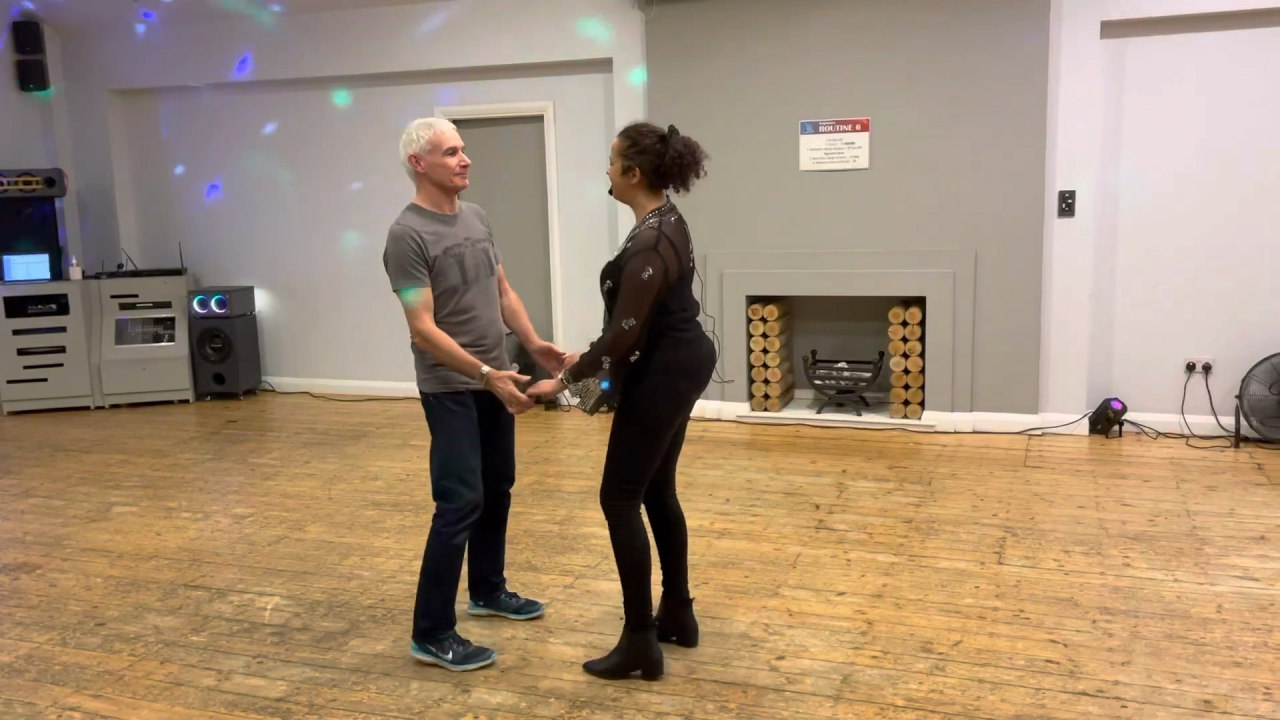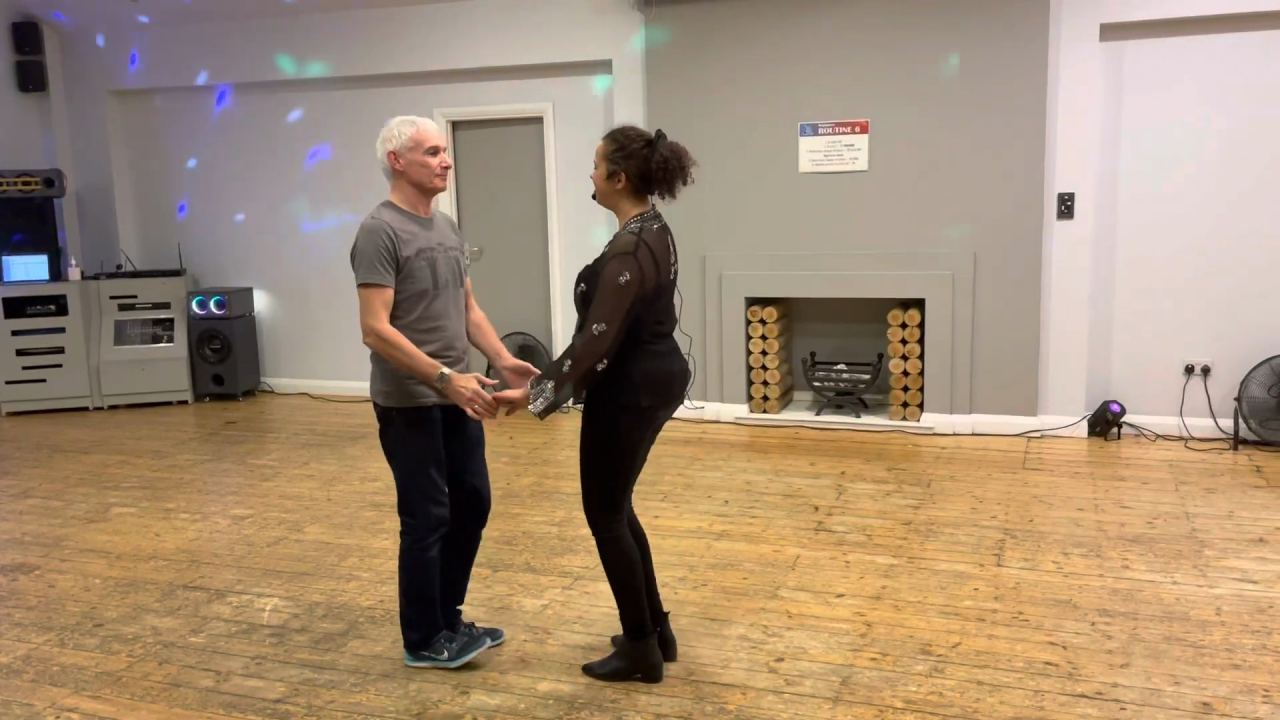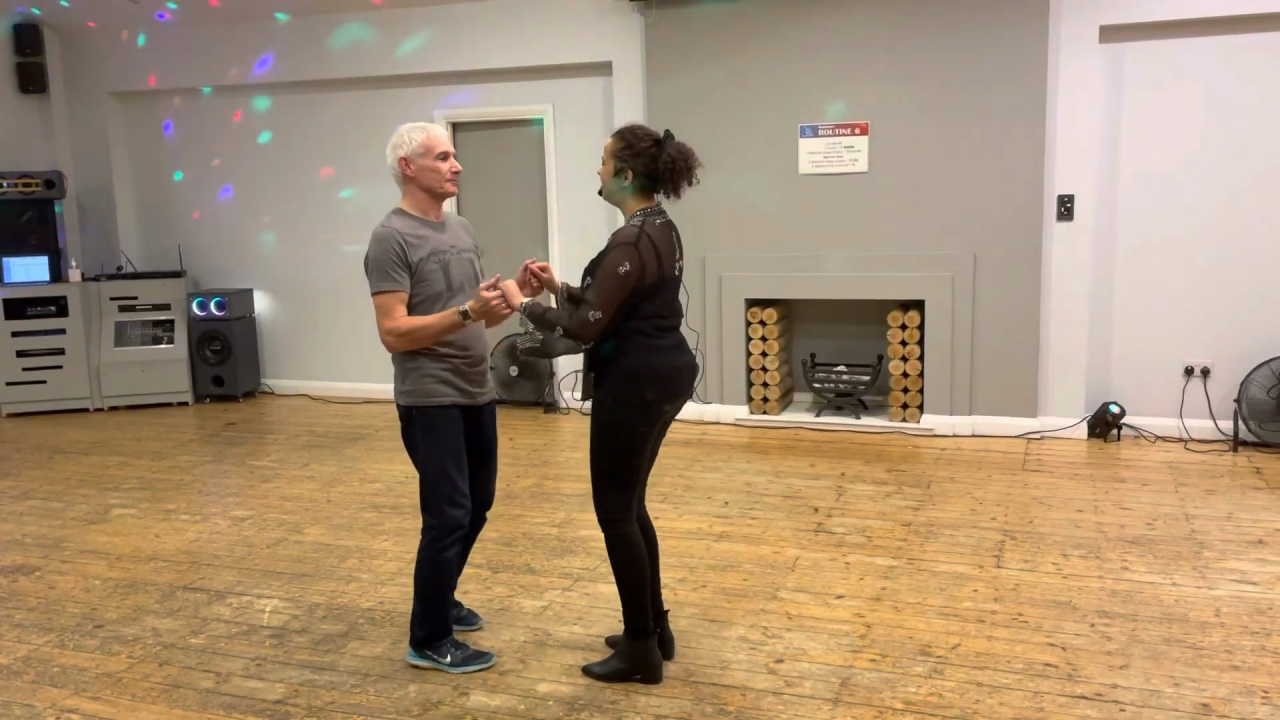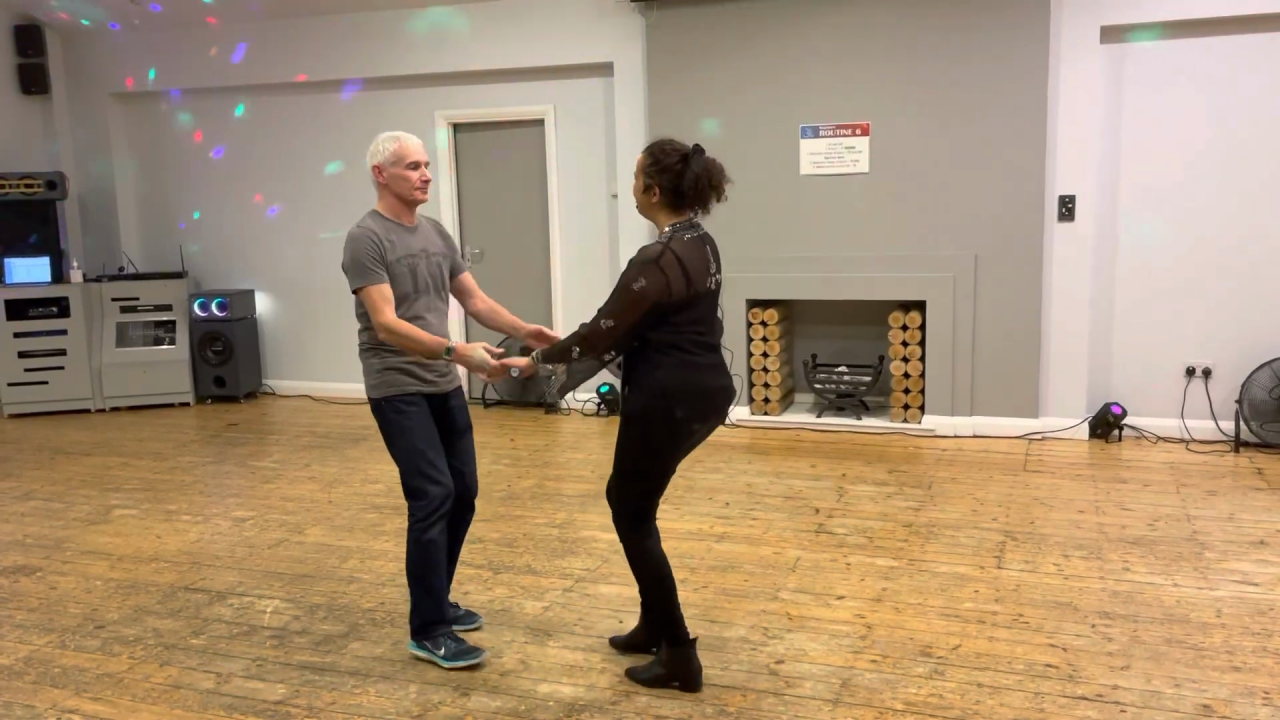
dt=0.7s
person 1, frame 1
left shoulder: (648, 243)
right shoulder: (666, 221)
left elbow: (625, 335)
left wrist: (564, 380)
right wrist: (586, 359)
left hip: (661, 376)
right hip: (682, 364)
left knee: (620, 499)
right knee: (657, 491)
left ankle: (640, 643)
right ankle: (677, 616)
person 1, frame 2
left shoulder: (627, 248)
right shoulder: (655, 232)
left elbow: (597, 340)
left wrist: (532, 392)
right wrist: (552, 374)
left hip: (630, 390)
right hip: (658, 377)
left knee: (604, 514)
right knee: (615, 505)
left ankle: (640, 650)
right ankle: (655, 629)
person 1, frame 3
left shoulder: (632, 239)
right shoulder: (661, 228)
left elbow: (589, 326)
left wrist: (525, 304)
right wrist: (560, 287)
left hip: (634, 384)
right hip: (663, 374)
left knee: (615, 511)
right knee: (628, 504)
left ankle: (640, 650)
right ankle: (654, 627)
person 1, frame 4
left shoulder: (657, 258)
right shoulder: (701, 243)
left elbow: (605, 331)
left wrist: (537, 361)
right wrist: (566, 347)
left hip: (668, 398)
right hip: (708, 390)
left knee: (633, 518)
right knee: (626, 496)
left ankle: (678, 656)
right ankle: (653, 626)
person 2, frame 1
left shoulder: (476, 217)
right shoulder: (408, 235)
left elbow: (502, 292)
right elbow: (423, 329)
left wrist: (534, 343)
right wrist: (486, 375)
left hip: (492, 379)
right hip: (450, 386)
left knee: (497, 487)
right knee: (461, 500)
left ankle: (488, 590)
right ankle: (432, 633)
person 2, frame 2
left shoulder: (447, 227)
right shoulder: (379, 232)
left elbow: (468, 309)
right elbow: (375, 329)
left wrist: (502, 359)
right wrist: (443, 378)
left hip: (455, 393)
right hip: (408, 400)
left knee: (472, 502)
right knee: (426, 516)
left ankle: (445, 617)
right ankle: (423, 641)
person 2, frame 3
left shoulder: (461, 230)
right shoulder: (392, 239)
right elbow: (394, 334)
left wrist: (515, 292)
right wrist: (466, 310)
left hip: (477, 393)
right hip: (429, 399)
left knee: (476, 506)
right knee: (449, 514)
left ankle: (436, 597)
right ankle: (429, 640)
person 2, frame 4
left shoulder: (437, 233)
right shoulder: (366, 239)
left elbow: (475, 301)
right elbow: (386, 326)
left wrist: (526, 331)
right wrist: (459, 352)
left hip: (443, 386)
right hip: (398, 389)
left knee: (463, 493)
right knee: (433, 496)
left ankle: (433, 600)
right ankle: (428, 630)
